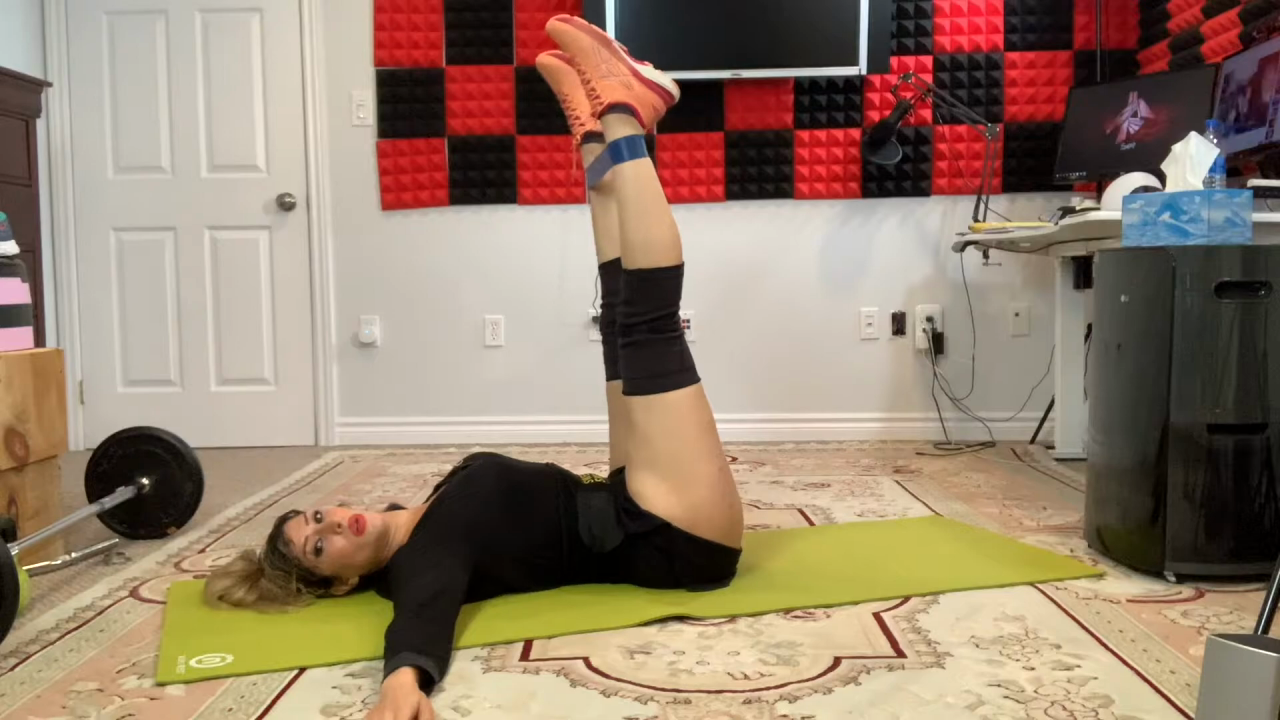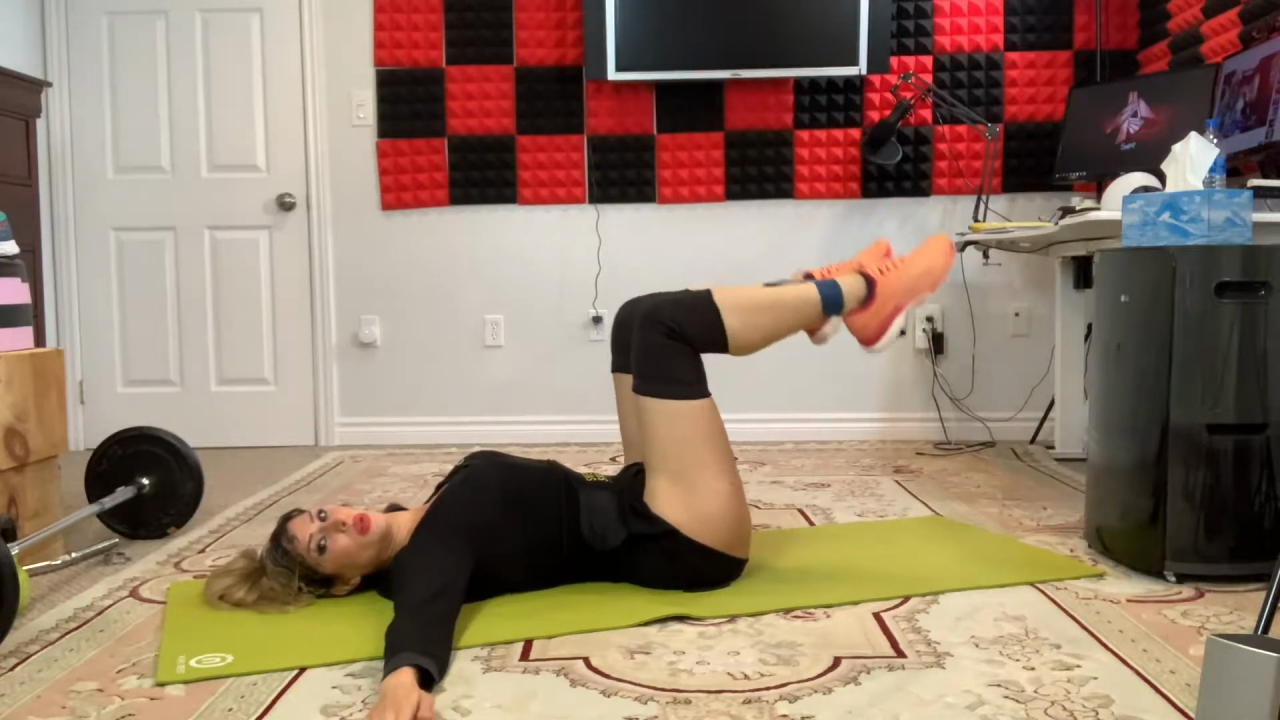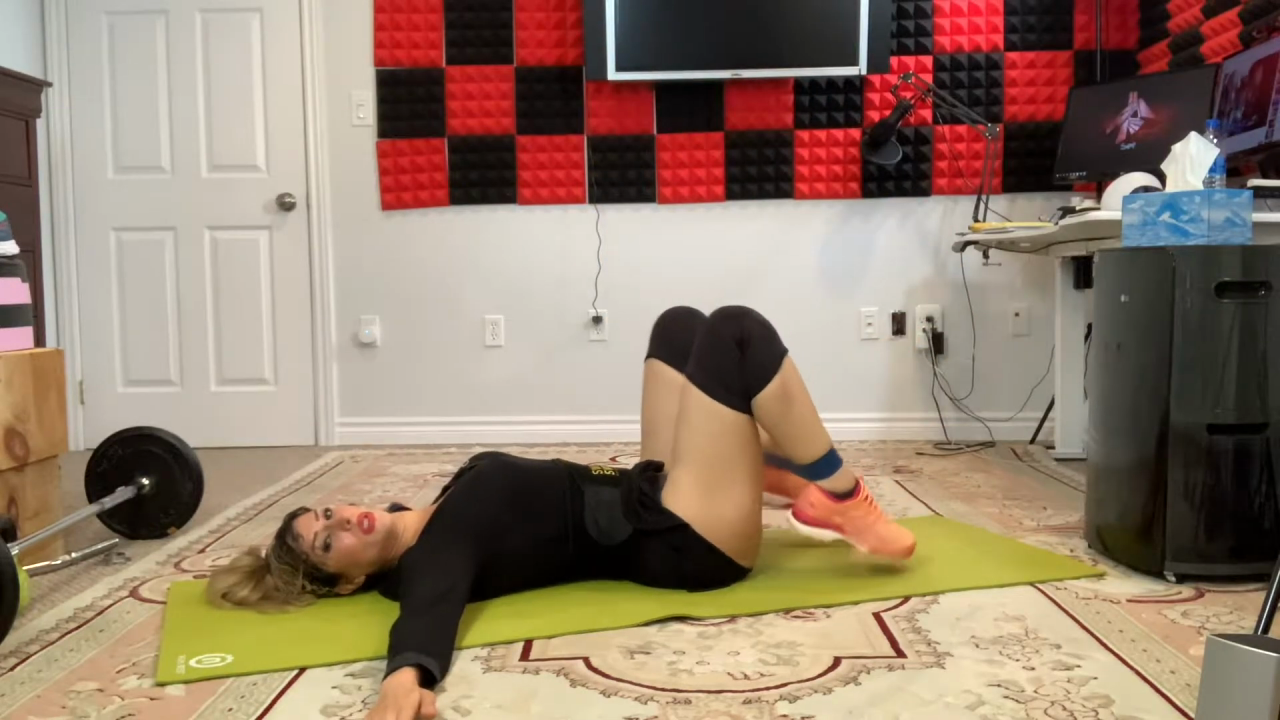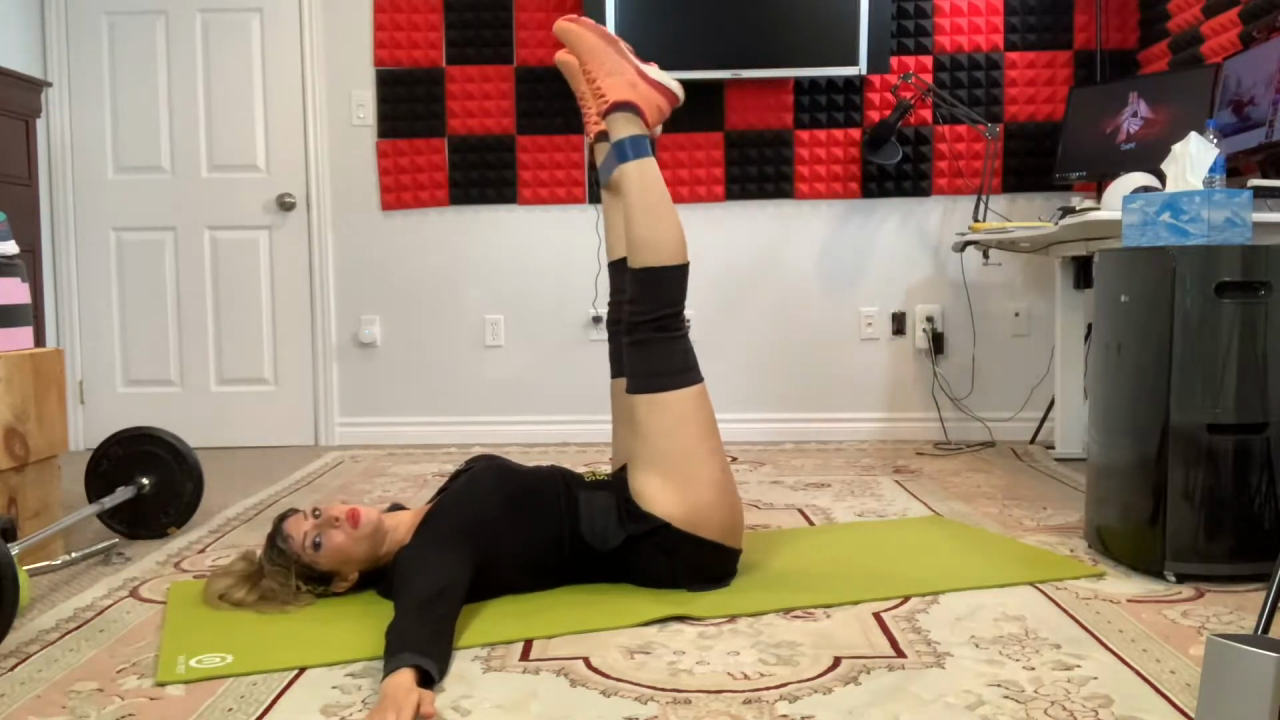
dt=1s
person 1, frame 1
left shoulder: (420, 520)
right shoulder: (417, 563)
right elbow: (424, 613)
left hip: (628, 516)
right hip: (679, 544)
right knee: (645, 322)
left ankle: (600, 133)
right ankle: (618, 116)
person 1, frame 2
left shoulder: (418, 522)
right shoulder: (416, 564)
right elbow: (424, 616)
left hip: (634, 511)
right hip: (680, 543)
left knee: (643, 322)
right knee: (658, 324)
left ankle: (831, 294)
right ankle: (859, 294)
person 1, frame 3
left shoulder: (426, 519)
right shoulder: (425, 563)
right elbow: (427, 615)
left hip: (641, 500)
right hip: (684, 544)
left knee: (681, 325)
right knee: (739, 331)
left ankle: (796, 477)
right ankle: (840, 498)
person 1, frame 4
left shoulder: (420, 525)
right shoulder: (418, 563)
right elbow: (424, 610)
left hip: (632, 514)
right hip: (679, 541)
right knee: (651, 318)
left ankle: (613, 131)
right ankle: (623, 120)
